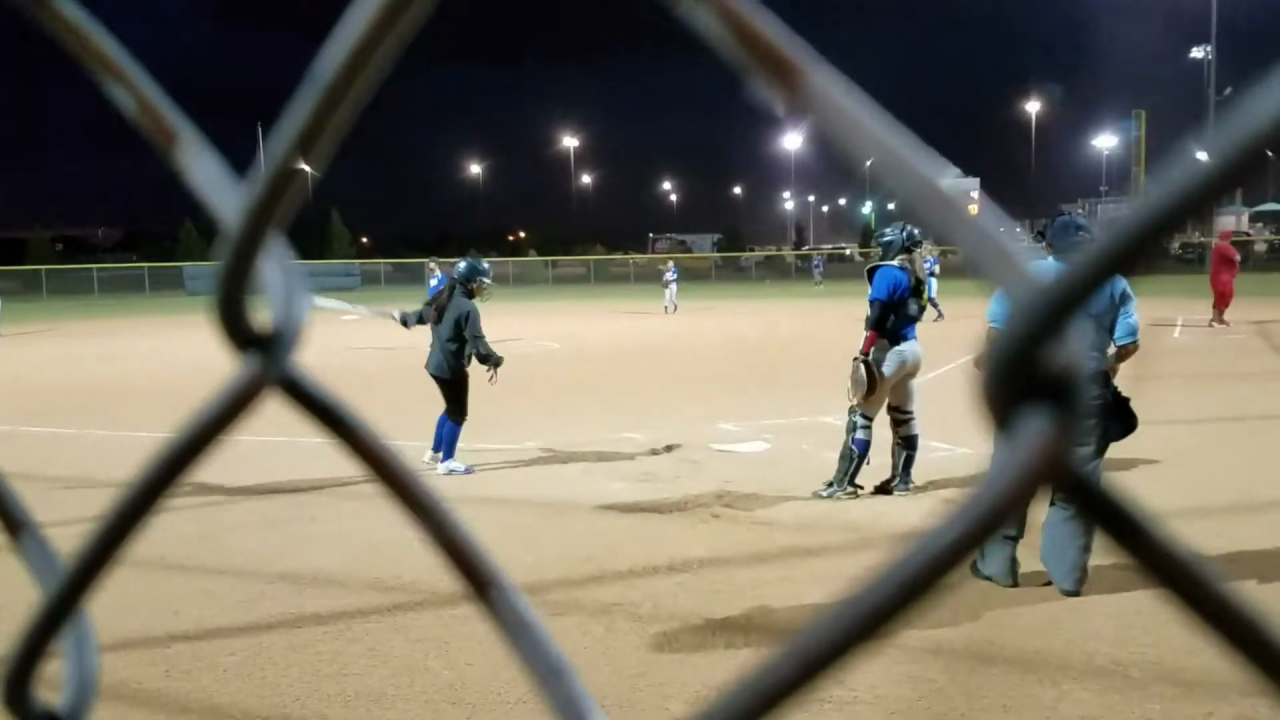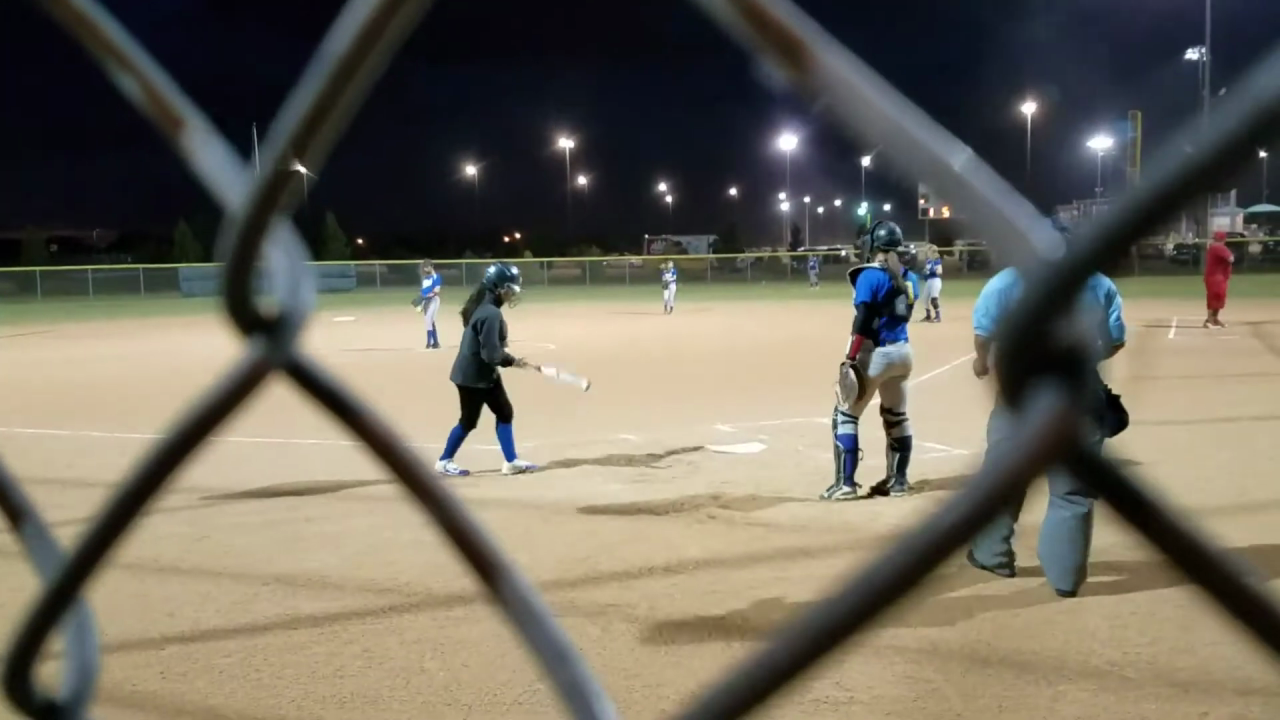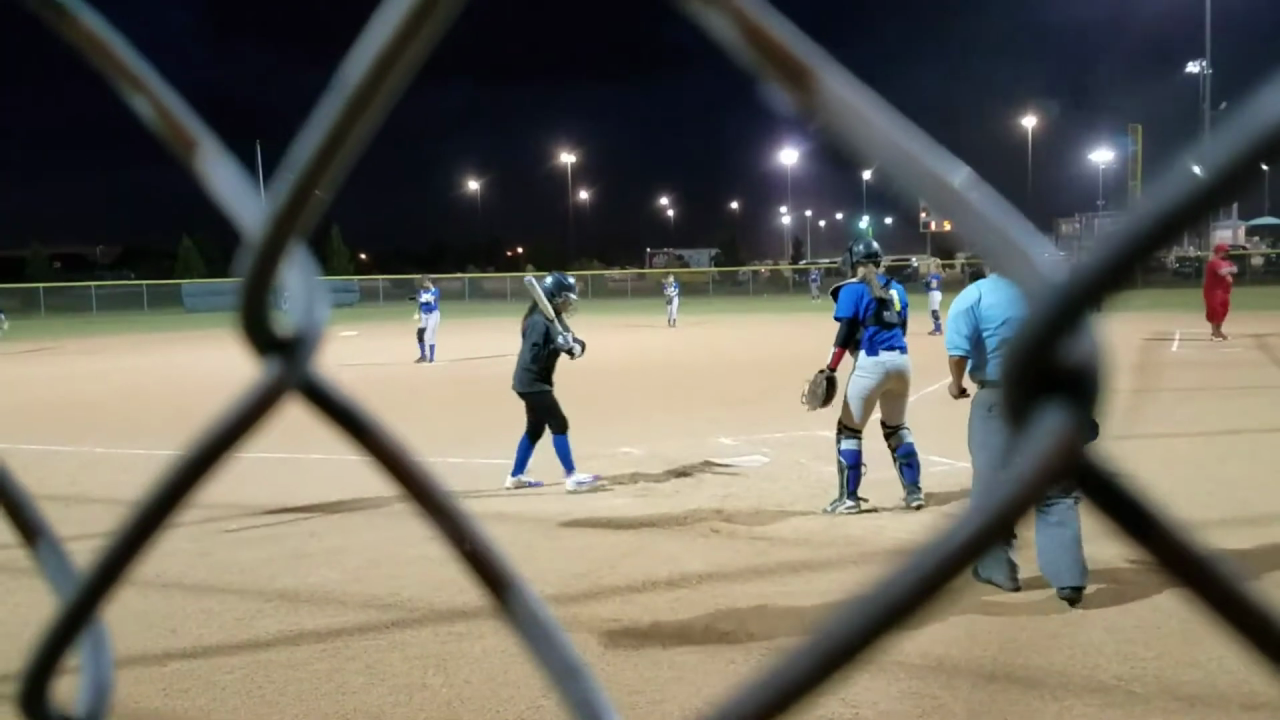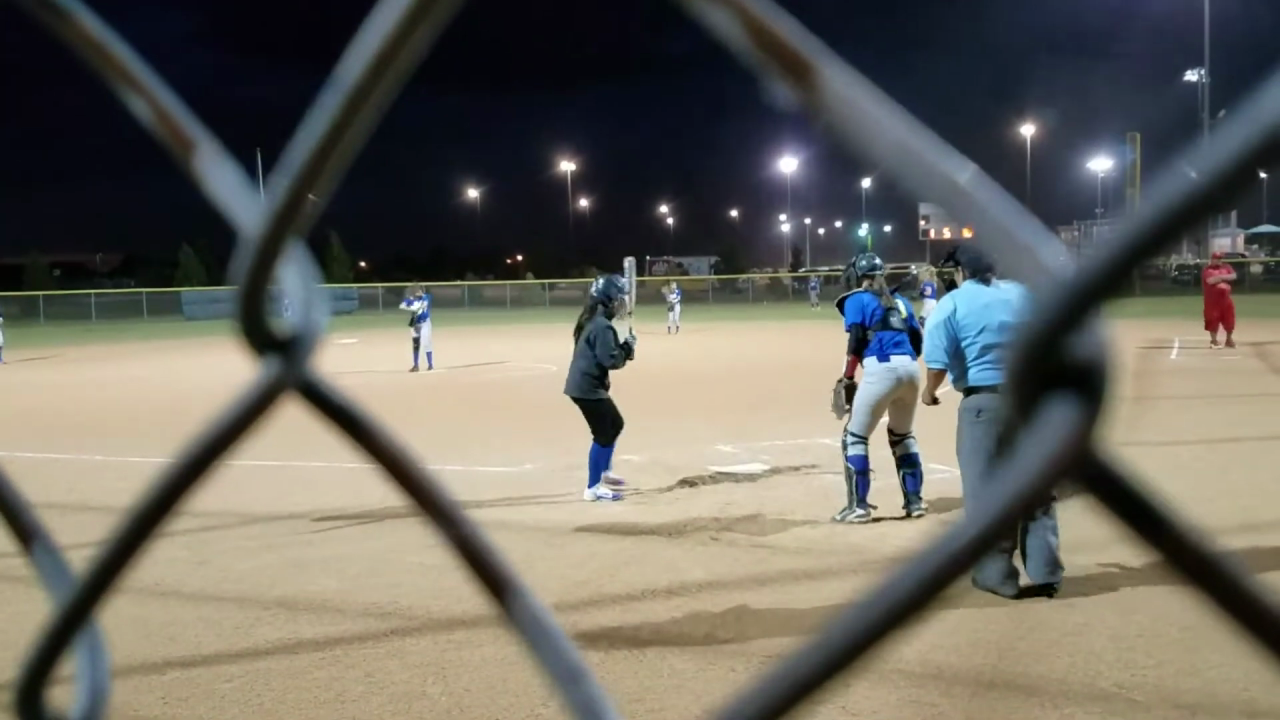
dt=0.4s
person 1, frame 1
left shoulder: (1026, 276)
right shoulder: (1113, 283)
left elbow: (997, 329)
right elbow: (1128, 344)
left wrist: (987, 355)
right wrist: (1110, 363)
right hip: (1088, 392)
left ankle: (997, 564)
right ankle: (1068, 574)
person 1, frame 2
left shoulder: (1010, 279)
right shoulder: (1099, 283)
left elbow: (984, 331)
right elbow: (1116, 340)
left wrist: (981, 360)
right knee: (1073, 487)
left ankle: (994, 552)
right ankle: (1065, 574)
person 1, frame 3
left shoulder: (975, 295)
left elbow: (958, 350)
left wrist: (957, 382)
left hip: (997, 399)
left knee: (993, 484)
right knee: (1057, 490)
left ankle: (996, 566)
right ankle: (1069, 577)
person 1, frame 4
left shoulder: (951, 304)
right shoulder: (1026, 294)
left elbow: (939, 360)
left wrist: (929, 391)
left hip: (984, 403)
left knee: (986, 490)
left ankle: (997, 573)
right ankle: (1045, 572)
person 2, frame 1
left shoulder: (887, 273)
right shoulder: (919, 278)
left elbow: (877, 318)
right elbow: (911, 314)
left wrist: (863, 354)
left hip: (889, 352)
right hip: (912, 350)
left knee: (861, 416)
right knee: (904, 416)
left ankle: (844, 483)
right ankle: (901, 479)
person 2, frame 2
left shoulder: (870, 275)
right shoulder: (909, 277)
left elbow: (863, 321)
right elbow: (901, 315)
left wrist: (850, 358)
left hip: (877, 353)
right hip: (902, 352)
left knee: (845, 415)
right knee: (897, 416)
left ankle: (845, 483)
right ankle: (897, 480)
person 2, frame 3
left shoulder: (852, 289)
right shoulder: (896, 289)
left elbow: (846, 332)
right elbow: (901, 327)
left wrist: (830, 368)
left hip: (871, 363)
right hip: (901, 361)
left knee: (849, 430)
right knee: (897, 428)
left ankle: (849, 498)
right ankle: (913, 491)
person 2, frame 4
left shoulder: (857, 299)
right shoulder: (899, 300)
left elbow: (857, 339)
right elbow: (918, 342)
left wrist: (847, 377)
left hip: (881, 371)
right hip: (910, 369)
left knee: (854, 437)
right knee: (903, 435)
left ankle: (858, 506)
right ankle: (914, 501)
person 3, frame 1
left shoulder: (441, 299)
right shoulder: (467, 308)
left elbow: (419, 315)
right elbow: (477, 342)
left wrist: (404, 318)
right wrist: (494, 362)
left hip: (437, 364)
right hip: (452, 367)
left knee: (452, 409)
right knee: (458, 414)
left ankle: (435, 452)
right ankle: (447, 461)
person 3, frame 2
left shoulder: (482, 307)
right shoulder: (491, 314)
right elbow: (491, 352)
left wrist: (508, 359)
right wrist: (511, 360)
left hip: (485, 374)
right hip: (473, 375)
left knee: (505, 412)
right knee: (468, 420)
left ankle: (511, 461)
right ankle: (445, 461)
person 3, frame 3
left shoulder: (556, 320)
right shoulder: (538, 322)
left elbow: (573, 342)
right elbow: (533, 356)
left wrist: (576, 346)
right wrist: (557, 347)
left hip: (539, 382)
right hip: (531, 382)
left knee: (534, 429)
right knee: (559, 425)
left ankle: (516, 476)
right ankle: (571, 476)
person 3, frame 4
left shoulder: (592, 320)
right shoulder: (602, 326)
right elbow: (612, 361)
left wrist: (626, 347)
right wrist: (628, 347)
left hip: (584, 385)
right hip: (588, 388)
left knee: (614, 423)
right knee: (604, 434)
left ankle: (601, 472)
right ankle: (593, 488)
